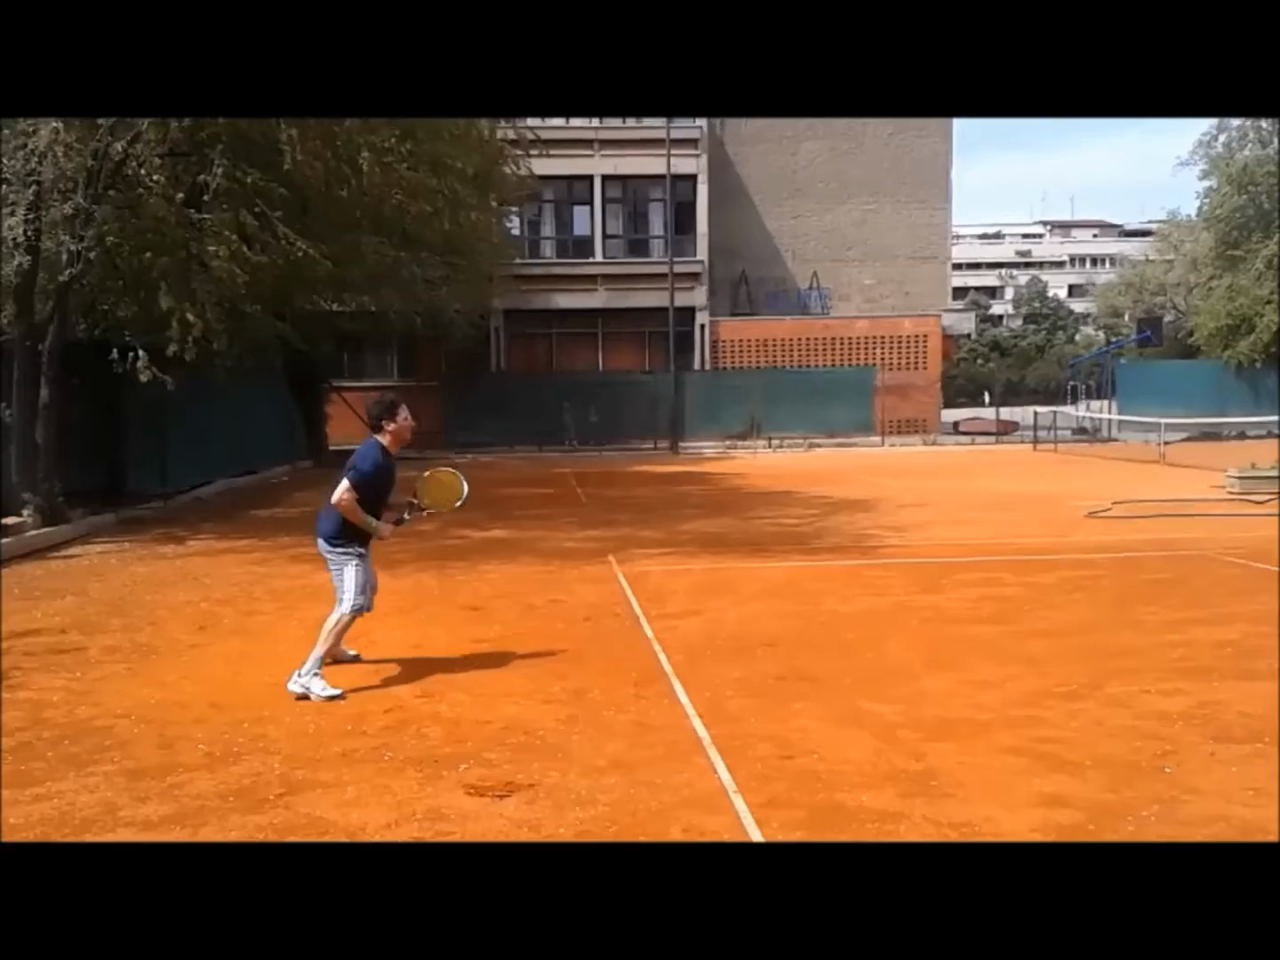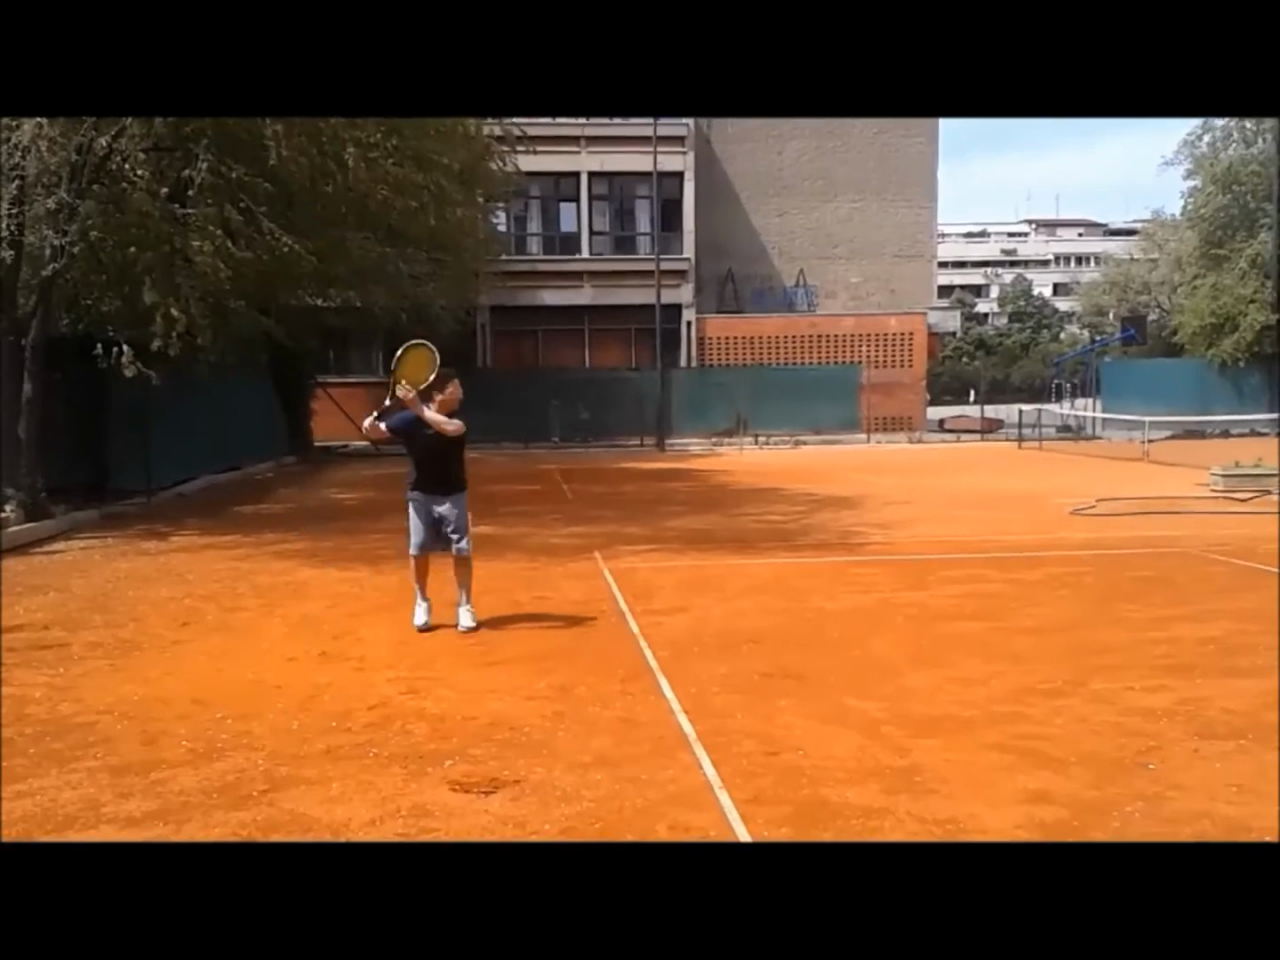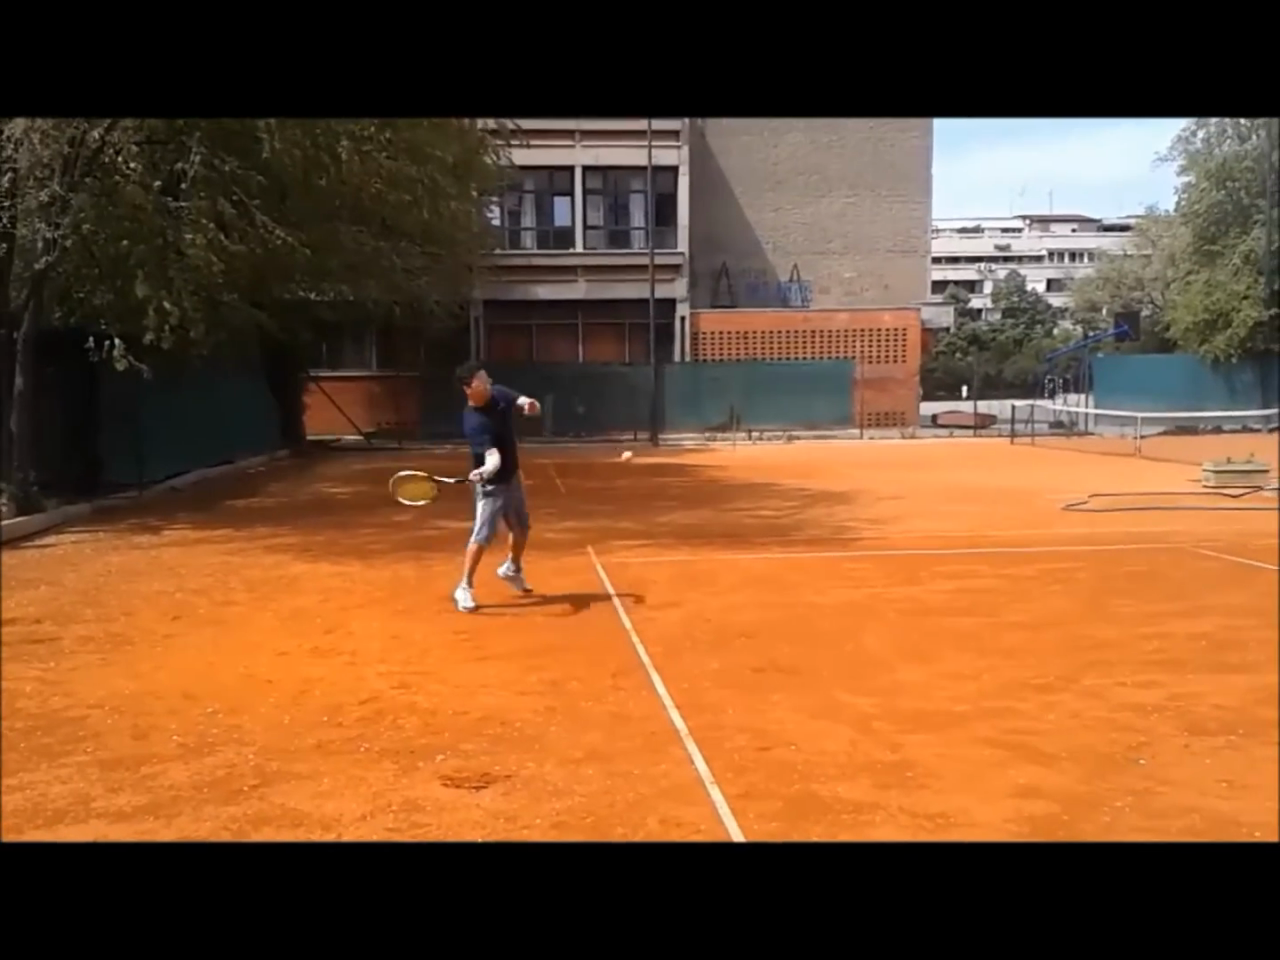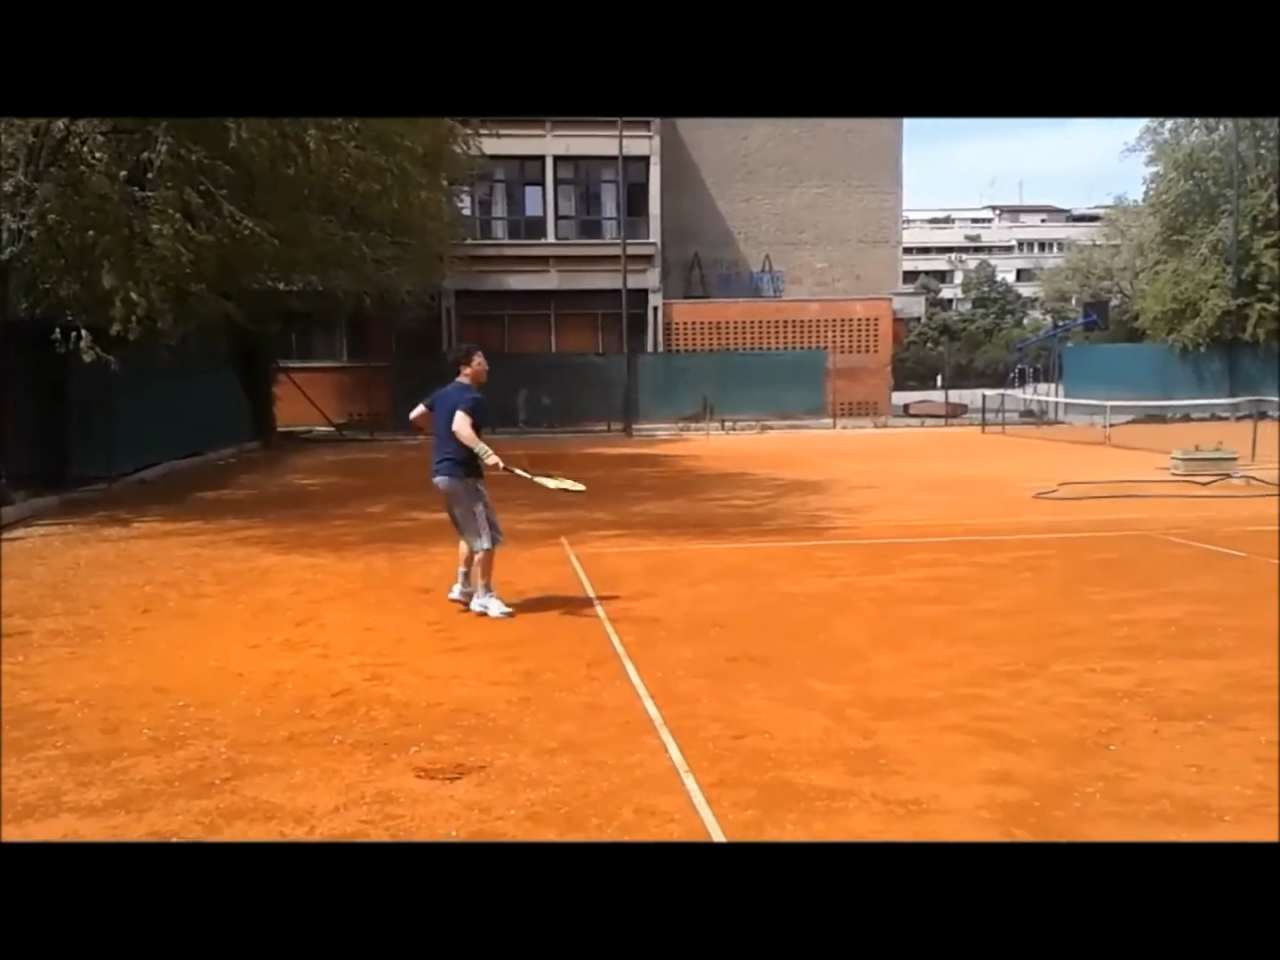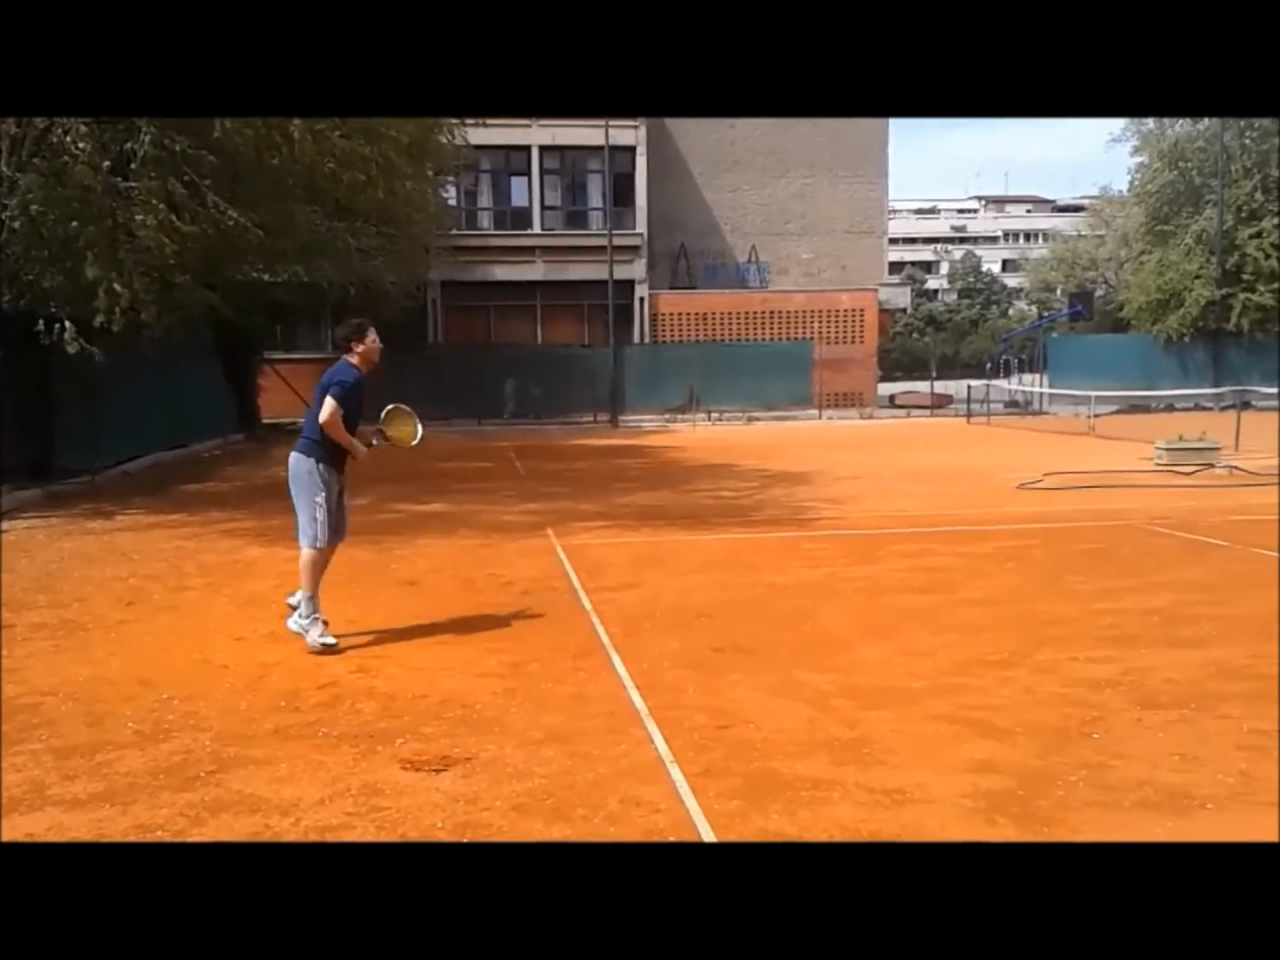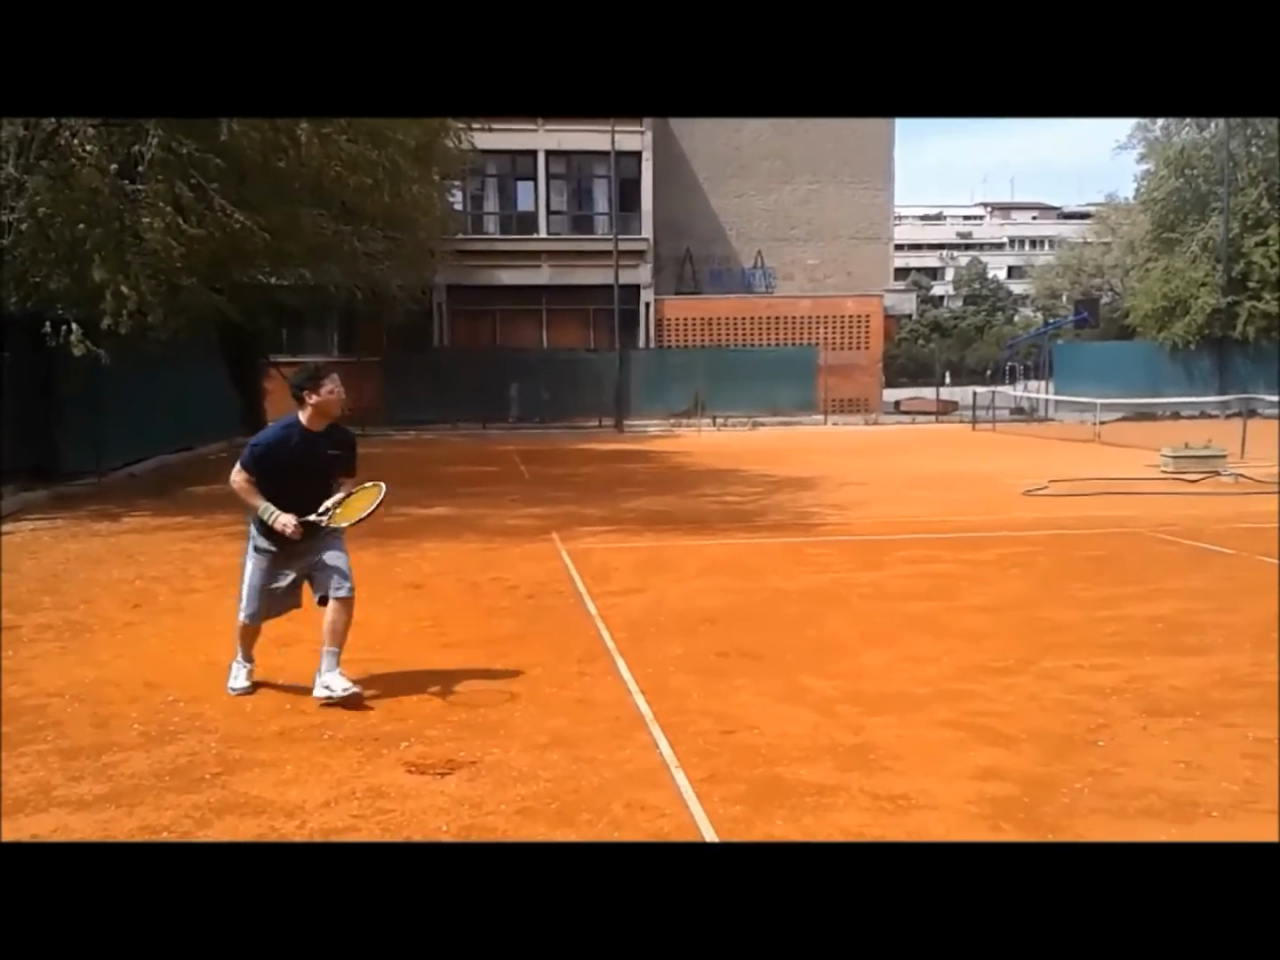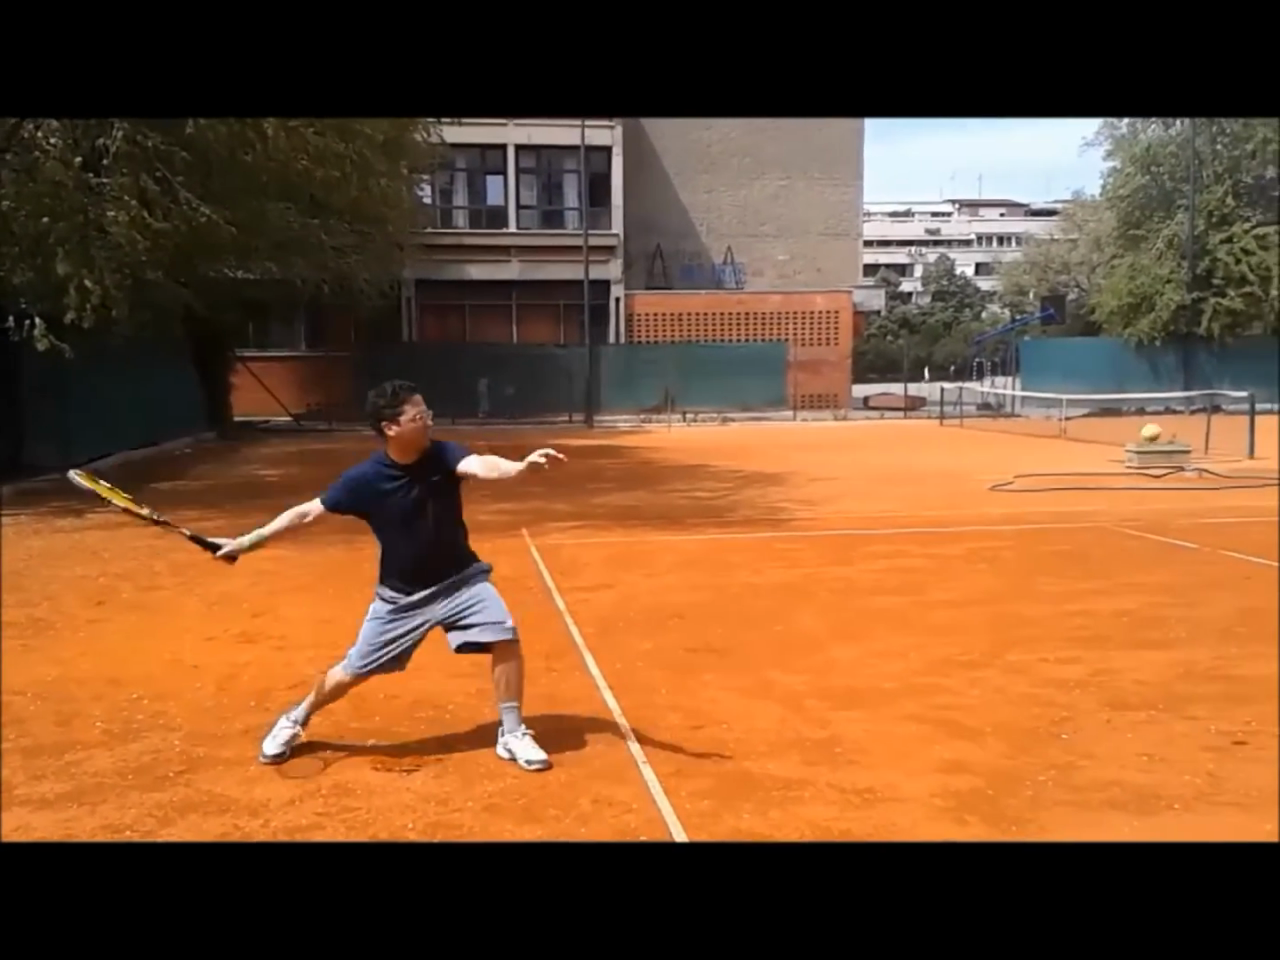
dt=0.7s
person 1, frame 1
left shoulder: (381, 455)
right shoulder: (373, 461)
right elbow: (340, 499)
right wrist: (374, 526)
left hip: (348, 538)
right hip: (342, 541)
left knee: (364, 594)
right knee: (351, 606)
left ankle: (332, 646)
right ankle: (307, 675)
person 1, frame 2
left shoulder: (457, 421)
right shoulder: (409, 419)
left elbow: (448, 428)
right elbow: (379, 431)
left wrist: (417, 406)
right wrist: (369, 425)
left hip: (454, 495)
right hip: (422, 495)
left knee: (461, 551)
right knee: (419, 550)
left ankle: (465, 605)
right ankle: (422, 601)
person 1, frame 3
left shoulder: (496, 395)
right shoulder: (474, 424)
left elbow: (530, 406)
right elbow: (494, 457)
left wrist: (530, 405)
right wrist: (487, 470)
left hip: (511, 478)
right hip: (492, 484)
left knee: (521, 529)
right knee: (482, 537)
left ankle: (512, 568)
right ankle: (465, 587)
person 1, frame 4
left shoulder: (444, 393)
right shoulder: (472, 397)
left elbow: (414, 417)
right elbow: (461, 428)
right wrist: (487, 454)
left hip: (443, 473)
right hip: (461, 475)
left knee: (469, 533)
right knee: (487, 536)
left ankle: (465, 588)
right ankle: (484, 597)
person 1, frame 5
left shoulder: (344, 374)
right shoulder: (350, 377)
right elbow: (327, 418)
left wrist: (361, 433)
right wrist: (354, 447)
left hip: (324, 462)
right hip: (314, 462)
left knee: (333, 535)
right knee: (316, 539)
left ankle: (303, 597)
right ankle: (306, 615)
person 1, frame 6
left shoulder: (342, 439)
right shoulder: (273, 438)
left elbow: (346, 488)
right elbow: (238, 480)
left wrist: (336, 501)
right wrist: (274, 516)
left hip: (319, 533)
right hip: (271, 536)
left knee: (342, 593)
right knee: (252, 611)
left ankle: (329, 675)
right ankle: (243, 664)
person 1, frame 7
left shoulder: (442, 455)
right shoulder: (363, 480)
left elbow: (480, 465)
right elbow: (306, 513)
left wrist: (522, 465)
right wrist: (247, 541)
left hip: (461, 579)
right hip: (402, 593)
left knee: (504, 639)
right knee: (354, 670)
left ankle: (513, 733)
right ankle: (295, 722)
